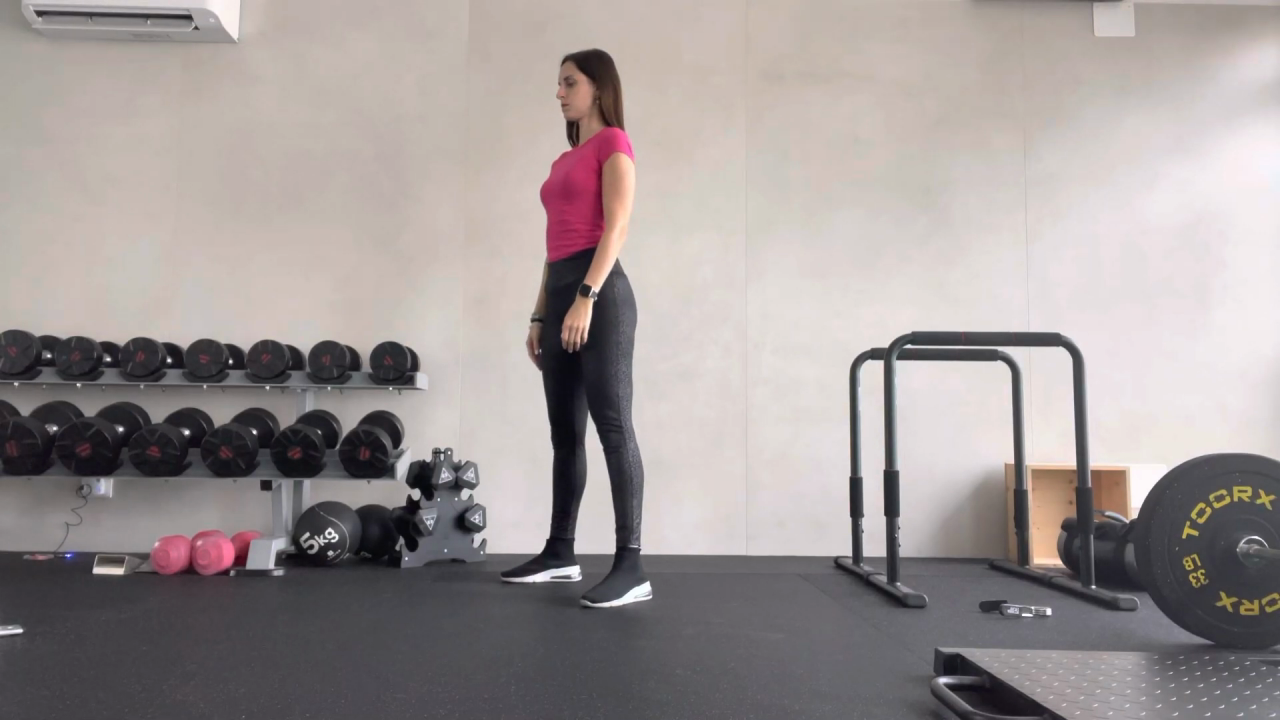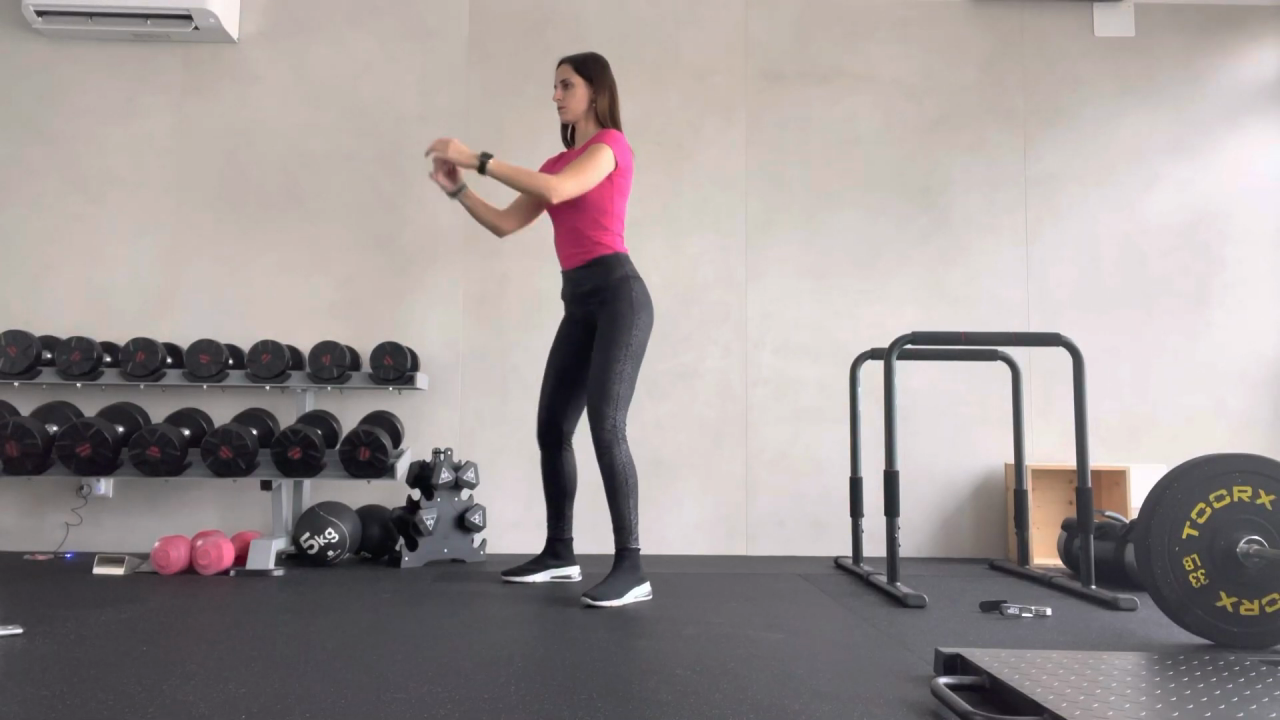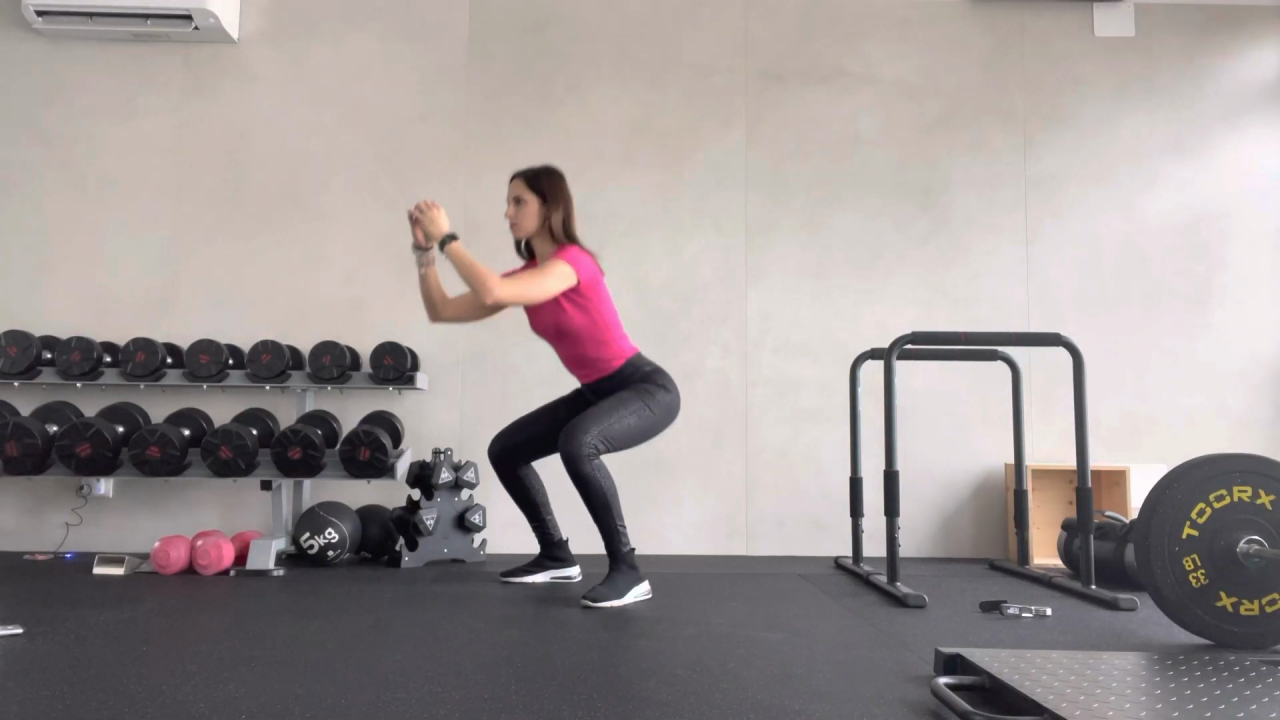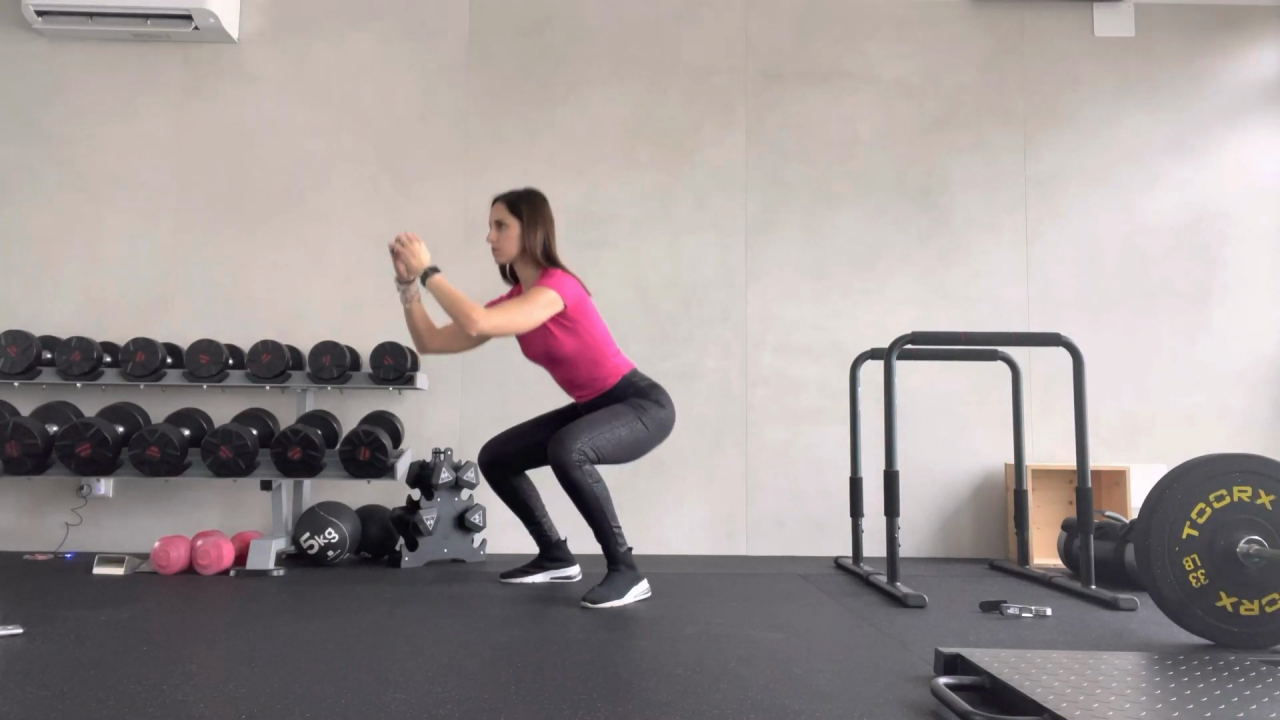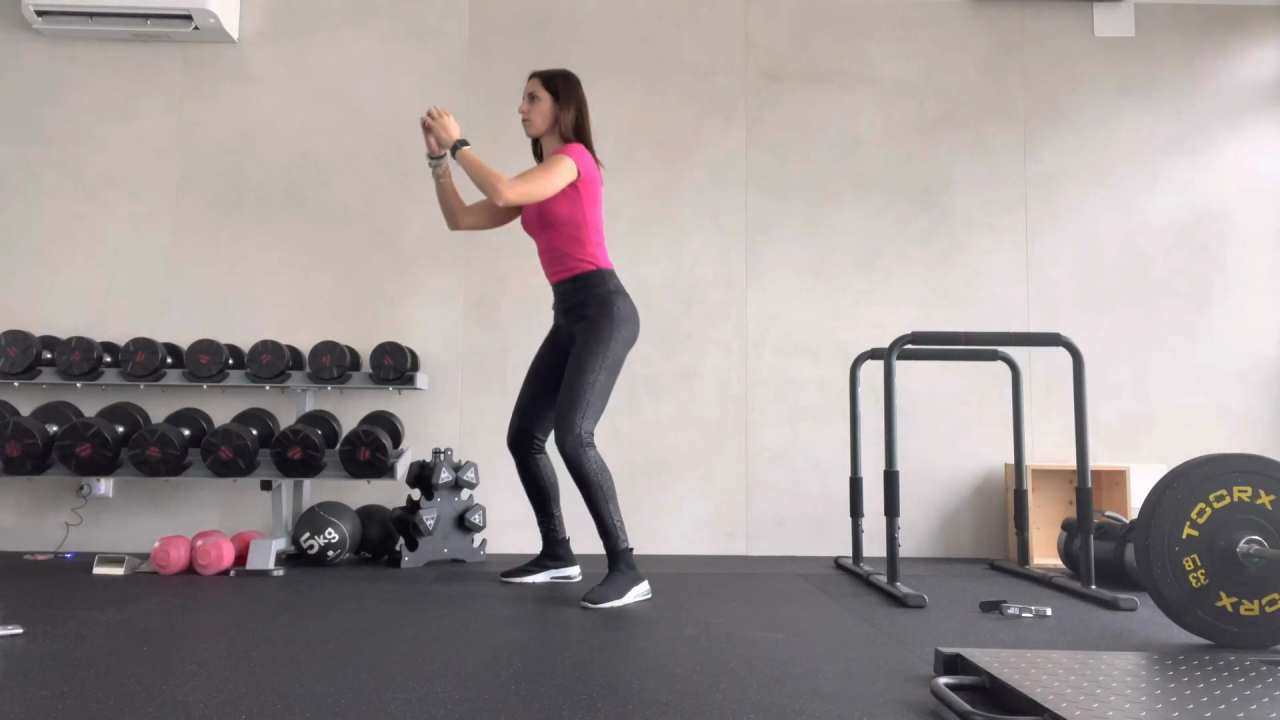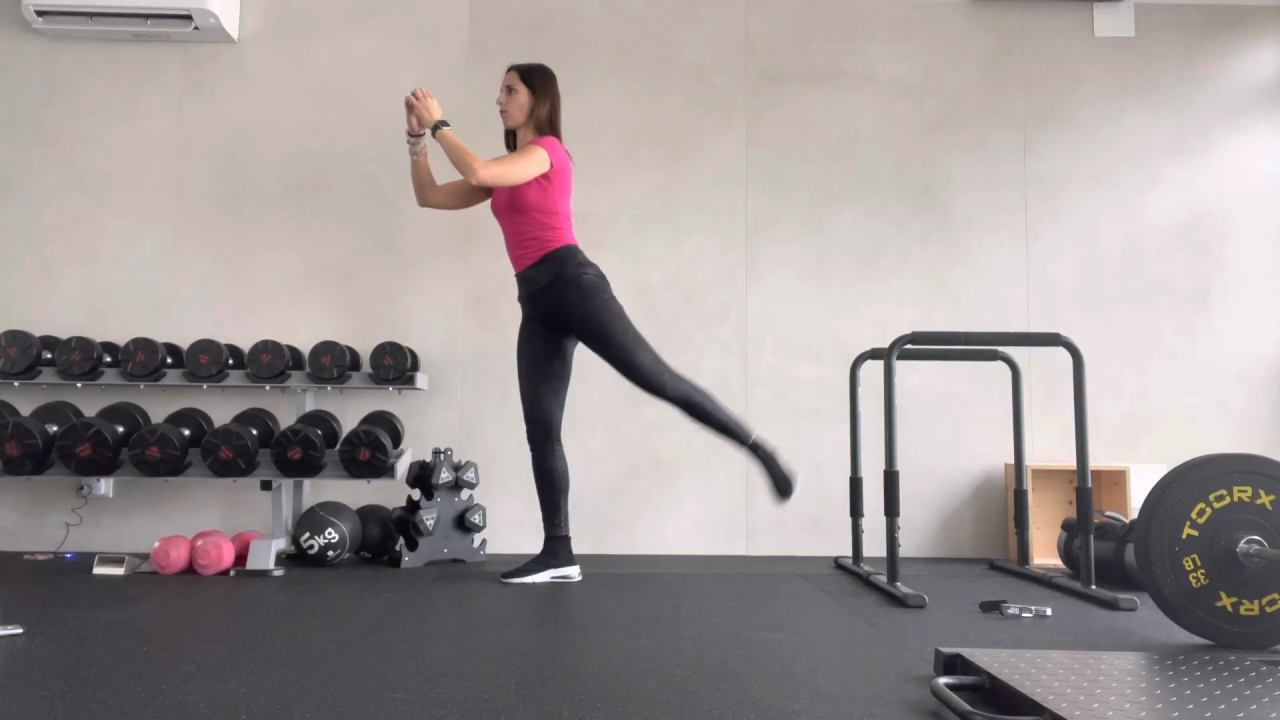
dt=0.5s
person 1, frame 1
left shoulder: (613, 144)
right shoulder: (564, 160)
left elbow: (615, 228)
left wrist: (586, 299)
right wrist: (541, 315)
left hip: (599, 291)
right hip: (563, 295)
left knee: (612, 425)
right knee: (565, 430)
left ankle: (631, 566)
right ankle: (560, 550)
person 1, frame 2
left shoulder: (610, 144)
right shoulder: (558, 162)
left elbow: (555, 192)
right elbow: (506, 223)
left wrist: (480, 161)
right wrist: (458, 187)
left hip: (618, 294)
right hip: (579, 301)
left knee: (605, 426)
right knee: (551, 429)
left ankle: (630, 568)
right ankle: (559, 553)
person 1, frame 3
left shoulder: (570, 262)
right shoulder: (526, 276)
left elbow: (492, 294)
right elbow: (442, 310)
left wrist: (447, 238)
right wrist: (424, 250)
left hip: (647, 391)
right hip: (599, 393)
left knee: (578, 443)
right knee: (505, 450)
left ankle: (627, 570)
right ankle: (556, 555)
person 1, frame 4
left shoulder: (556, 286)
right shoulder: (516, 301)
left elbow: (478, 324)
right elbow: (431, 343)
left wrist: (428, 270)
right wrist: (408, 283)
left hip: (644, 406)
right hip: (597, 408)
left knee: (566, 449)
right knee: (495, 457)
left ankle: (625, 570)
right ankle: (555, 554)
person 1, frame 5
left shoulder: (574, 158)
right shoulder: (538, 178)
left elbow: (502, 192)
right elbow: (460, 218)
left wrist: (458, 143)
right wrist: (438, 158)
left hip: (601, 305)
right hip: (569, 313)
left knee: (572, 435)
right knee: (523, 438)
left ankle: (626, 570)
right ankle: (558, 554)
person 1, frame 6
left shoulder: (546, 149)
right shoulder: (508, 168)
left elbow: (478, 172)
right elbow: (430, 196)
left wrist: (438, 123)
right wrist: (417, 136)
left hip: (575, 285)
right hip: (539, 302)
left knee: (655, 376)
right knee: (540, 429)
left ankle: (756, 447)
right ankle: (558, 553)
